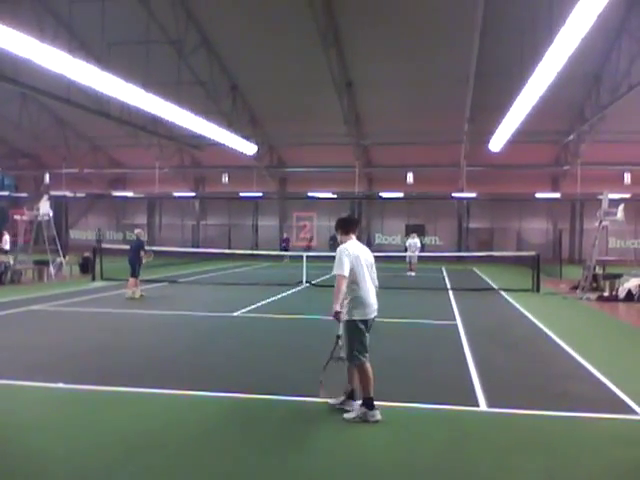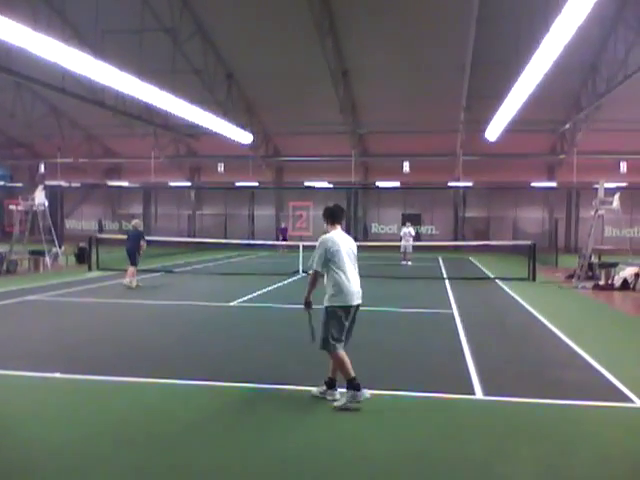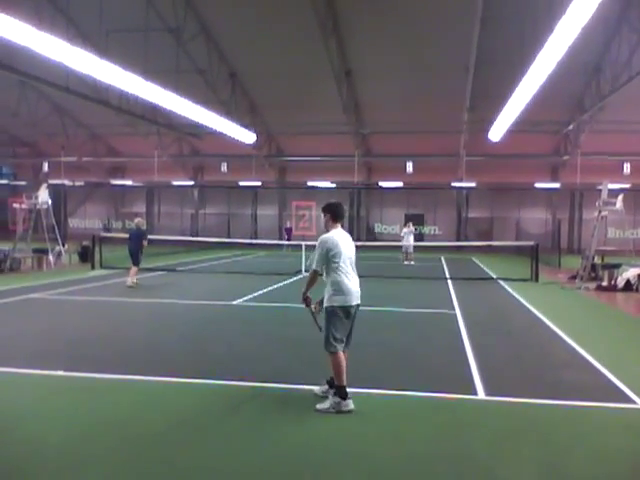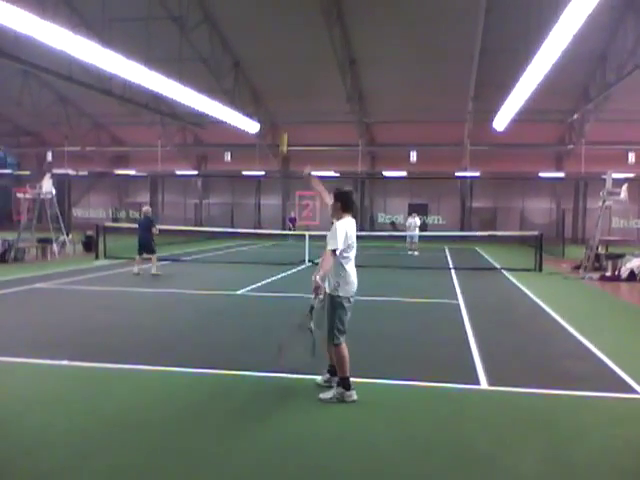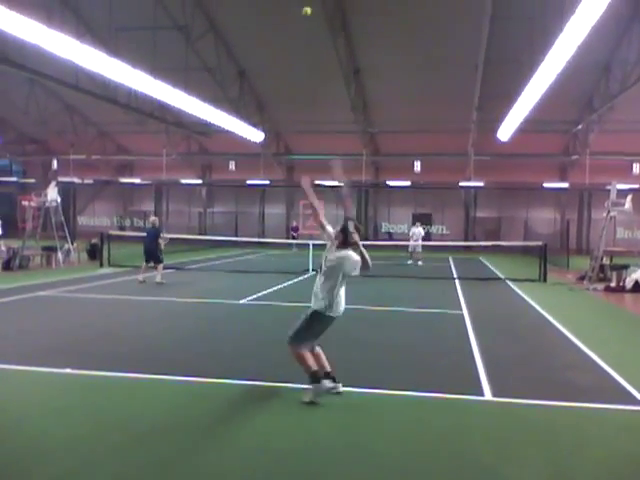
dt=0.5s
person 1, frame 1
left shoulder: (344, 249)
right shoulder: (365, 250)
left elbow: (341, 278)
left wrist: (337, 304)
left hip: (357, 309)
right hip: (368, 307)
left knee: (359, 358)
right knee: (354, 355)
left ankle: (369, 408)
right ankle: (349, 397)
person 1, frame 2
left shoulder: (325, 240)
right shoulder: (350, 241)
left elbow: (316, 272)
left wrist: (308, 296)
left hip: (338, 298)
right hip: (354, 296)
left knee: (332, 345)
right knee: (338, 344)
left ankle: (355, 389)
right ankle: (330, 386)
person 1, frame 3
left shoulder: (326, 239)
right shoulder: (348, 239)
left elbow: (316, 271)
left wrist: (306, 292)
right wrist: (324, 298)
left hip: (339, 298)
right hip: (353, 296)
left knee: (334, 347)
right knee: (341, 345)
left ankle: (342, 398)
right ankle: (334, 385)
person 1, frame 4
left shoulder: (340, 227)
right shoulder: (348, 221)
left elbow: (330, 252)
right elbow: (334, 205)
left wrist: (318, 276)
left hip: (340, 288)
right hip: (340, 287)
left knee: (336, 338)
right knee: (333, 334)
left ankle: (346, 387)
right ankle: (334, 375)
person 1, frame 5
left shoulder: (348, 257)
right shoulder: (334, 242)
left elbow: (366, 266)
right elbow: (319, 217)
left wrist: (359, 245)
right wrist: (308, 191)
left hip: (326, 308)
right hip: (321, 304)
left knee: (295, 343)
right knee: (308, 343)
left ankle: (318, 381)
right ankle: (329, 380)
